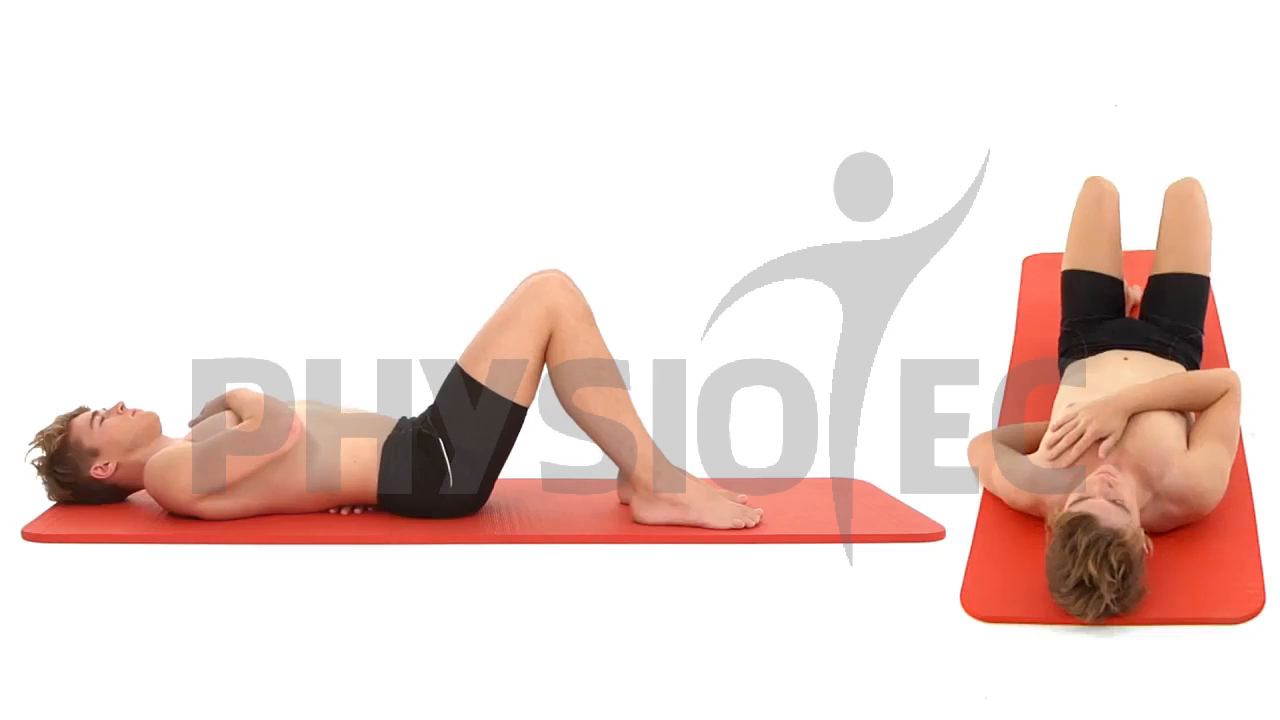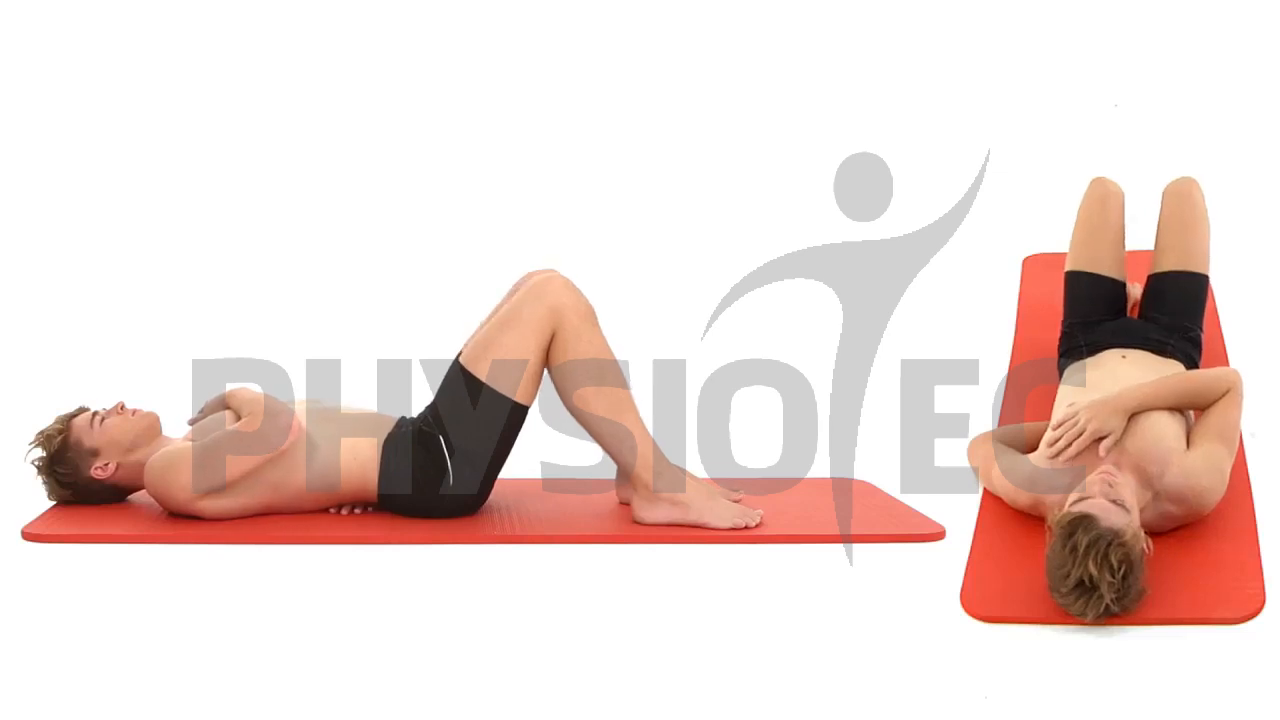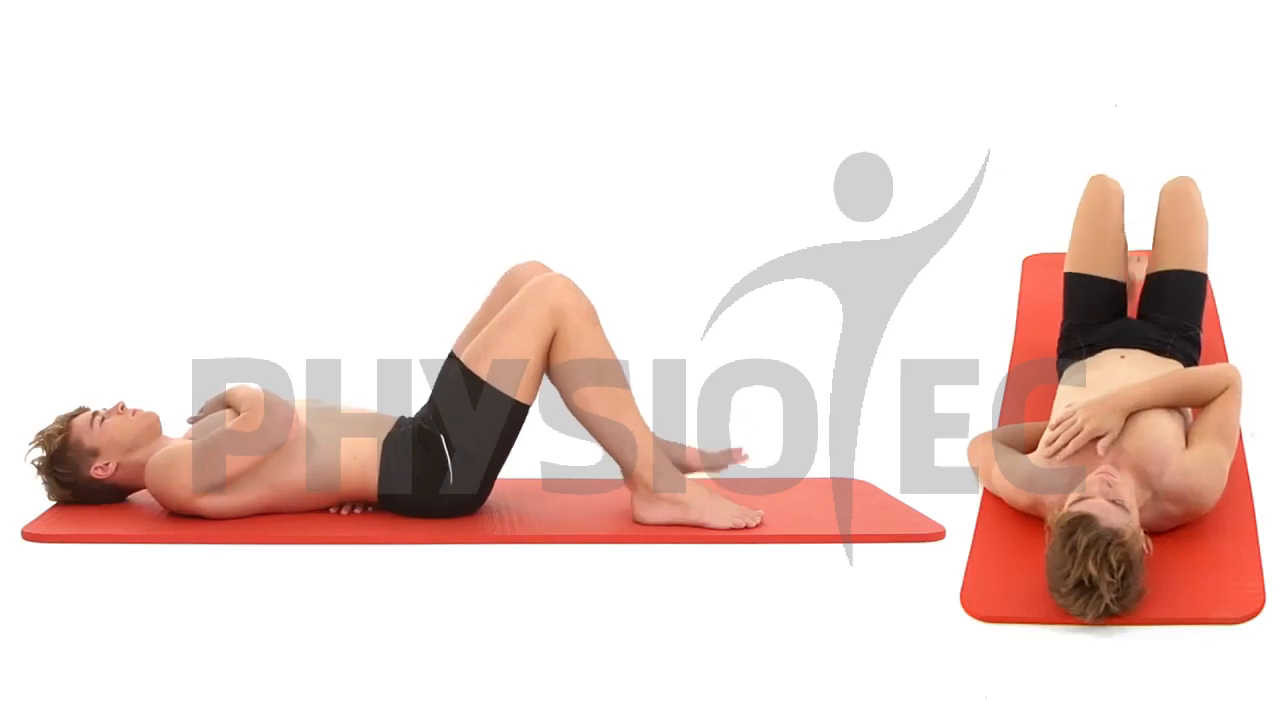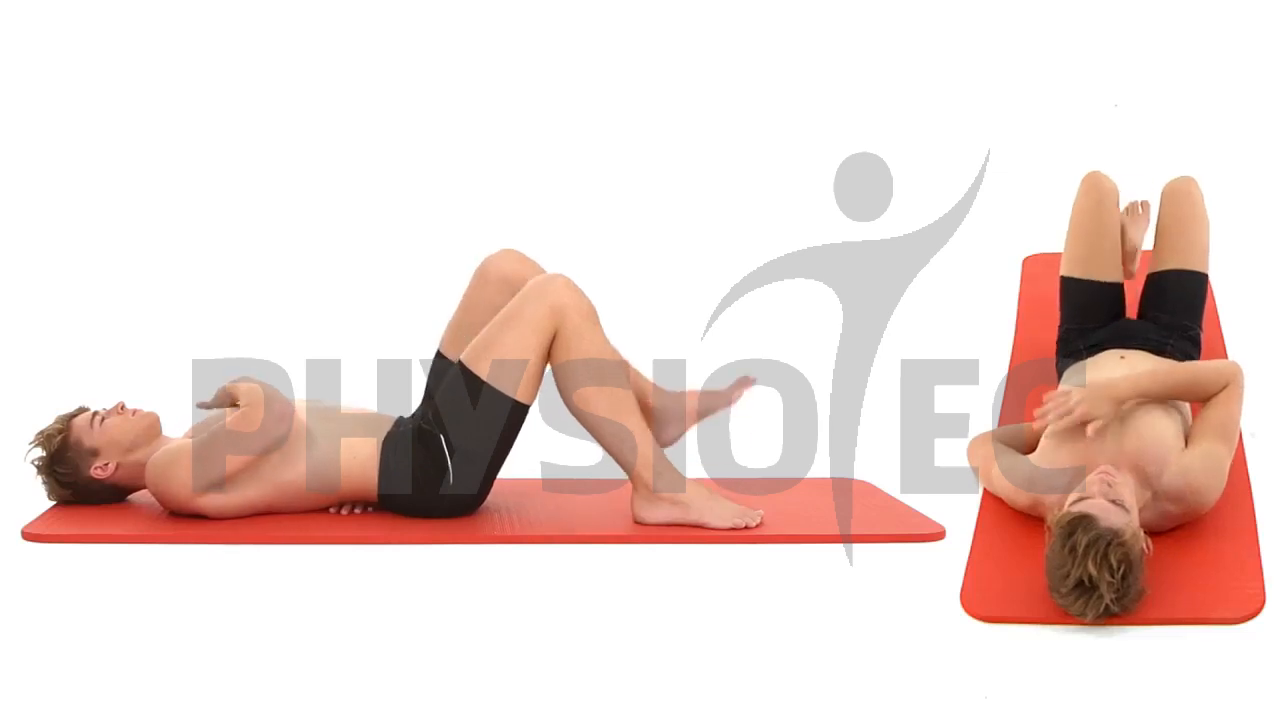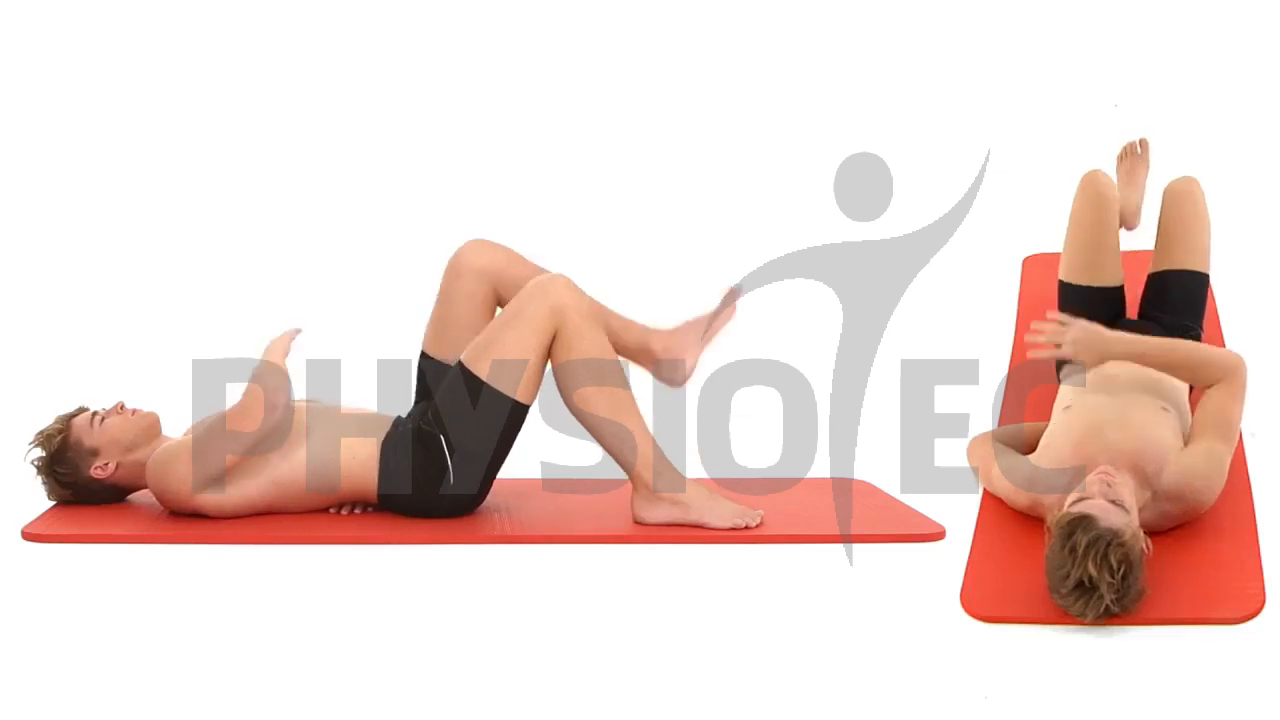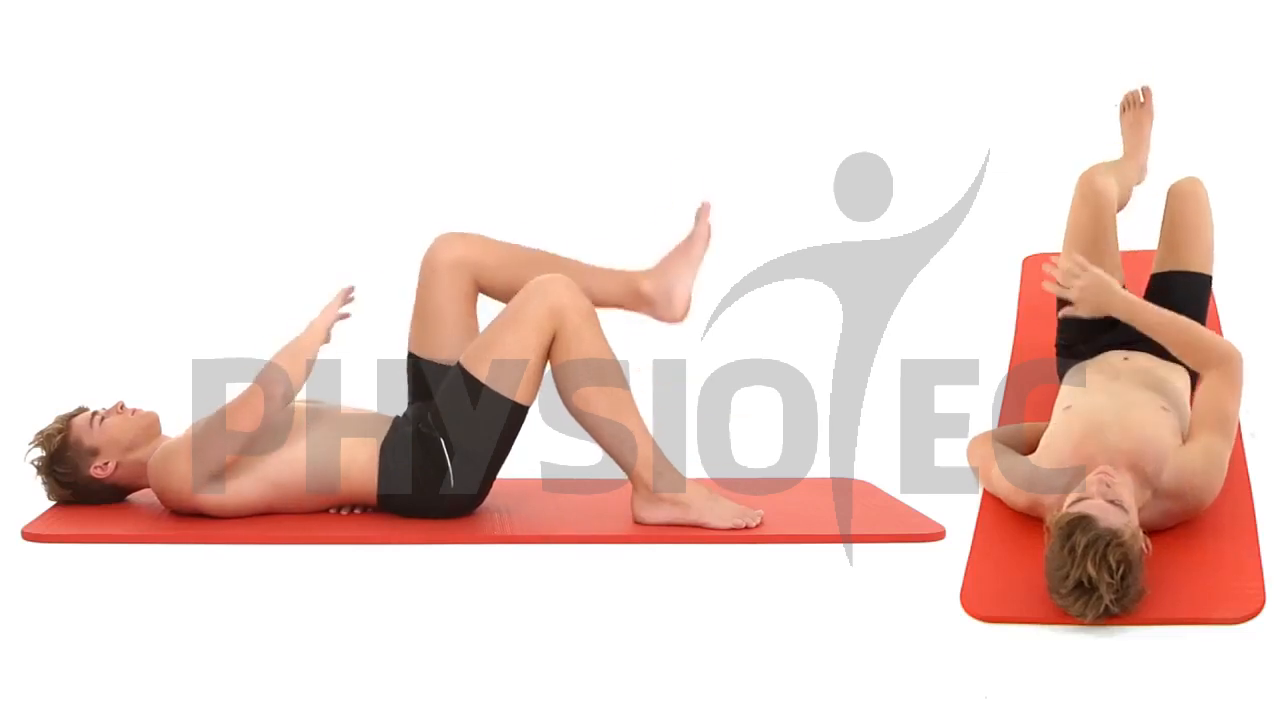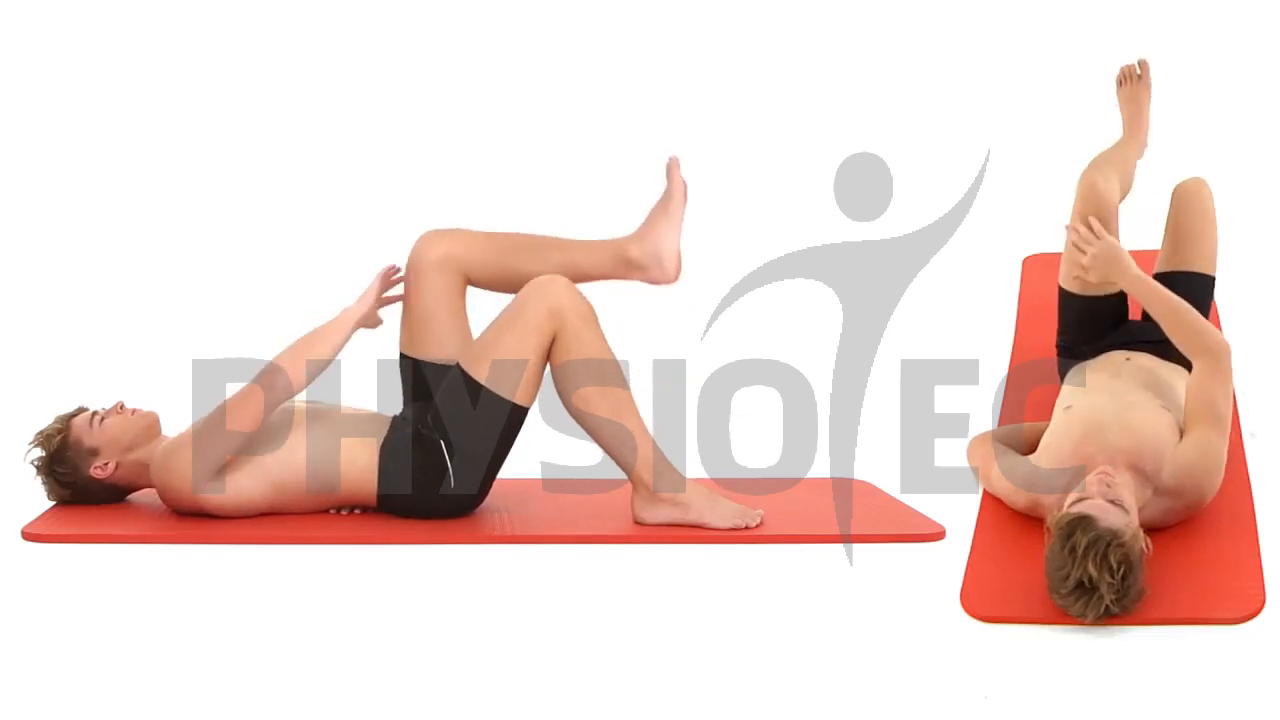
dt=0.2s
person 1, frame 1
left shoulder: (198, 448)
right shoulder: (173, 475)
right elbow: (282, 431)
right wrist: (241, 398)
left hip: (421, 443)
right hip: (435, 470)
left knee: (546, 290)
right knee: (551, 298)
left ankle: (643, 473)
right ankle: (661, 491)
person 1, frame 2
left shoulder: (199, 447)
right shoulder: (174, 473)
right elbow: (282, 429)
right wrist: (238, 397)
left hip: (422, 442)
right hip: (434, 468)
left knee: (541, 288)
right knee: (555, 301)
left ankle: (641, 470)
right ankle: (662, 491)
person 1, frame 3
left shoulder: (197, 448)
right shoulder: (174, 473)
right elbow: (280, 425)
right wrist: (238, 394)
left hip: (420, 440)
right hip: (434, 467)
left knee: (529, 281)
right knee: (556, 297)
left ankle: (648, 451)
right ankle: (661, 489)
person 1, frame 4
left shoulder: (198, 449)
right shoulder: (174, 474)
right elbow: (275, 421)
right wrist: (241, 386)
left hip: (420, 440)
right hip: (435, 467)
left knee: (506, 269)
right knee: (555, 296)
left ankle: (655, 409)
right ankle: (661, 489)
person 1, frame 5
left shoulder: (199, 452)
right shoulder: (174, 473)
right elbow: (267, 411)
right wrist: (276, 348)
left hip: (420, 437)
right hip: (436, 467)
left knee: (478, 260)
right knee: (554, 300)
left ankle: (659, 350)
right ankle: (662, 491)
person 1, frame 6
left shoulder: (201, 451)
right shoulder: (176, 471)
right elbow: (267, 399)
right wrist: (317, 325)
left hip: (419, 436)
right hip: (434, 468)
left knee: (451, 253)
right knee: (553, 298)
left ankle: (646, 290)
right ankle: (663, 492)
person 1, frame 7
left shoulder: (200, 451)
right shoulder: (179, 471)
right elbow: (271, 390)
right wrist: (354, 314)
left hip: (420, 436)
right hip: (437, 467)
left knee: (435, 253)
right knee: (554, 298)
left ankle: (635, 255)
right ankle: (662, 491)
person 2, frame 1
left shoulder: (1035, 493)
right shoulder: (1190, 496)
left elbow: (980, 444)
right elbow: (1227, 383)
left wrist: (1059, 426)
right wrist: (1124, 404)
left hip: (1089, 349)
right hip: (1167, 351)
left knee: (1100, 188)
right knee: (1185, 190)
left ankle: (1123, 299)
right ankle: (1133, 301)
person 2, frame 2
left shoulder: (1035, 493)
right shoulder: (1189, 496)
left elbow: (980, 445)
right elbow: (1229, 382)
left wrist: (1060, 426)
right wrist: (1125, 405)
left hip: (1088, 349)
right hip: (1167, 351)
left knee: (1105, 190)
right knee: (1183, 189)
left ankle: (1124, 298)
right ankle: (1132, 299)
person 2, frame 3
left shoulder: (1035, 493)
right shoulder: (1187, 496)
left elbow: (979, 445)
right elbow: (1227, 379)
left wrist: (1055, 428)
right wrist: (1122, 403)
left hip: (1088, 353)
right hip: (1165, 351)
left knee: (1104, 188)
right knee: (1180, 188)
left ankle: (1127, 282)
right ankle: (1133, 277)
person 2, frame 4
left shoulder: (1035, 494)
right shoulder: (1187, 496)
left elbow: (980, 446)
right elbow: (1230, 376)
left wrist: (1055, 429)
right wrist: (1121, 391)
left hip: (1089, 349)
right hip: (1165, 348)
left knee: (1098, 184)
right knee: (1181, 188)
left ankle: (1126, 252)
right ankle: (1129, 250)
person 2, frame 5
left shoulder: (1036, 495)
right shoulder: (1184, 495)
left elbow: (980, 446)
right elbow: (1231, 372)
left wrist: (1057, 428)
right wrist: (1114, 342)
left hip: (1086, 366)
right hip: (1163, 371)
left knee: (1097, 184)
right knee: (1183, 191)
left ankle: (1127, 207)
person 2, frame 6
left shoulder: (1033, 494)
right shoulder: (1184, 495)
left elbow: (980, 446)
right elbow: (1226, 363)
left wrist: (1056, 427)
right wrist: (1122, 302)
left hip: (1088, 361)
right hip: (1165, 365)
left knee: (1096, 186)
right knee: (1187, 191)
left ankle: (1134, 159)
person 2, frame 7
left shoulder: (1033, 496)
right shoulder: (1186, 491)
left elbow: (980, 444)
right elbow: (1214, 356)
left wrist: (1055, 426)
right wrist: (1128, 274)
left hip: (1088, 362)
right hip: (1165, 361)
left knee: (1096, 190)
right knee: (1192, 190)
left ankle: (1136, 134)
